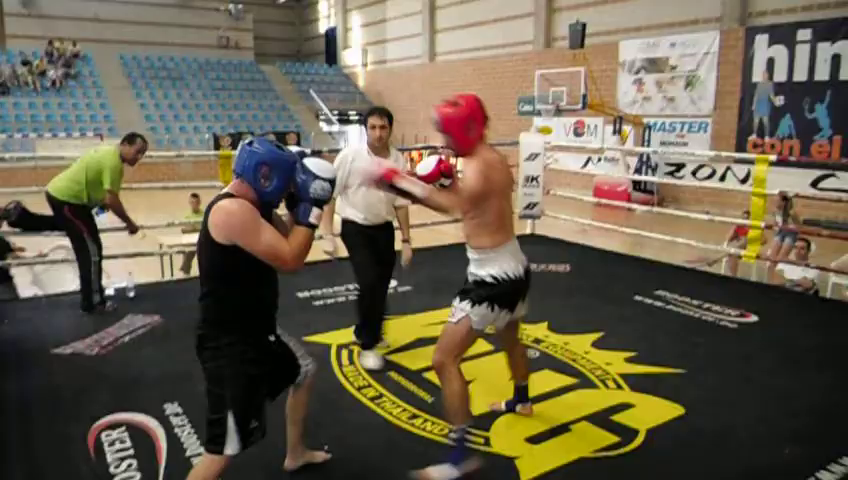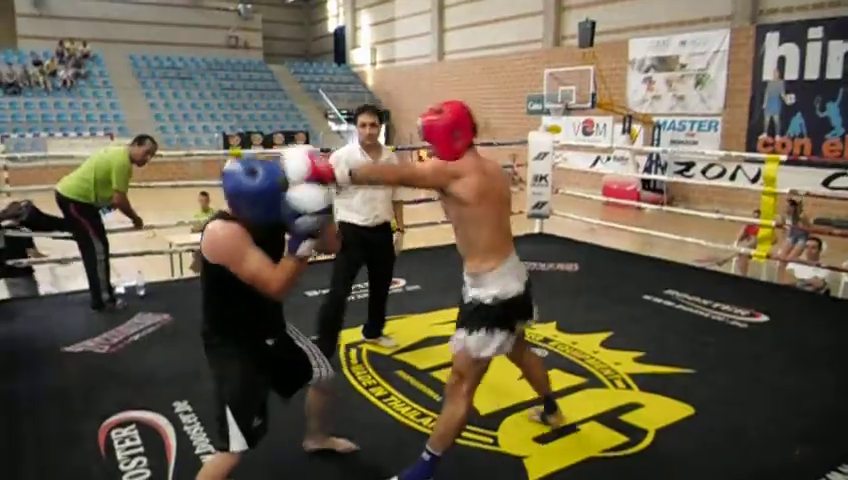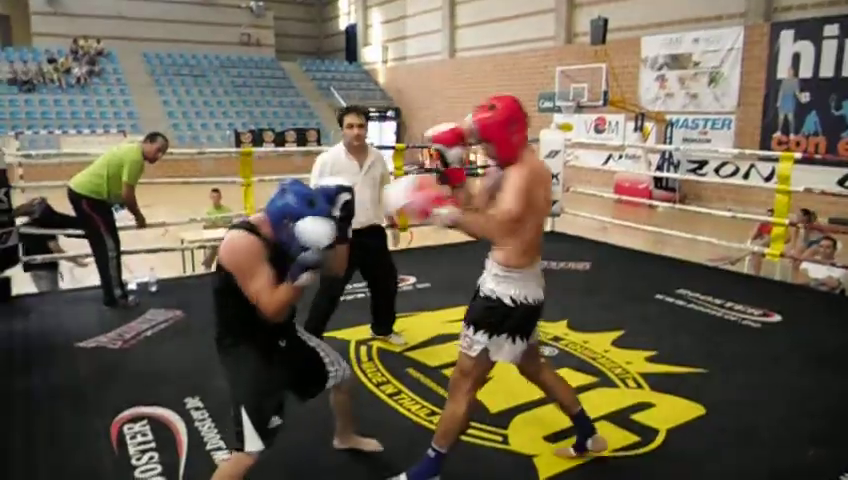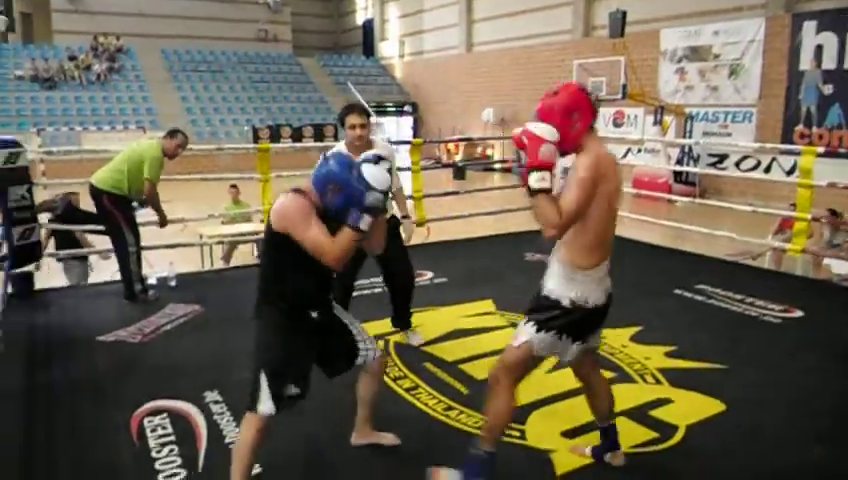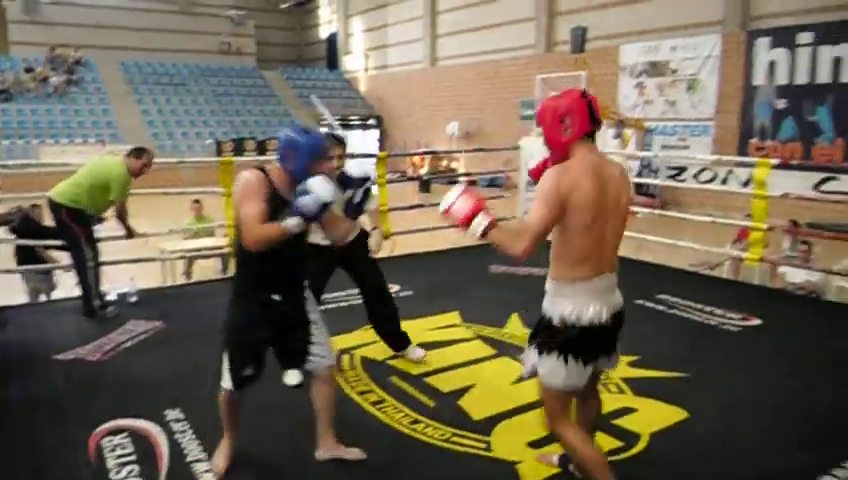
dt=0.2s
person 1, frame 1
left shoulder: (475, 166)
right shoulder: (497, 160)
left elbow: (455, 205)
left wrist: (403, 182)
right wrist: (445, 177)
left hip: (491, 276)
right hip: (514, 265)
left knee: (444, 358)
right knee: (509, 337)
right ankle: (520, 399)
person 1, frame 2
left shoulder: (450, 172)
right shoulder: (493, 169)
left elbow: (395, 173)
left wrist: (327, 170)
left hip: (491, 294)
right hip: (513, 281)
left knee: (460, 387)
right knee: (518, 349)
right ankle: (550, 410)
person 1, frame 3
left shoulder: (524, 175)
right shoulder: (524, 169)
left elbow: (489, 229)
right elbow: (475, 212)
left wrist: (437, 209)
right wrist: (454, 167)
left hip: (507, 294)
right hip: (521, 290)
left knee: (462, 384)
right knee: (533, 368)
right ankle: (588, 437)
person 1, frame 4
left shoulder: (588, 164)
right shoulder: (604, 160)
left elbow: (553, 226)
right elbow: (566, 214)
left wrist: (540, 170)
right wrist: (536, 164)
left hip: (566, 296)
right hip: (593, 290)
left knee: (502, 376)
right knee: (589, 369)
right ankle: (609, 446)
person 1, frame 5
left shoulder: (561, 178)
right shoulder: (619, 175)
left elbow: (521, 245)
left wrist: (475, 219)
left hip: (569, 309)
right hip: (608, 302)
left knee: (559, 418)
right knee: (585, 389)
person 2, frame 1
left shoulder: (252, 204)
right shoulder: (232, 211)
left elbow: (288, 242)
right elbow: (288, 260)
left wrist: (299, 203)
right wrist: (311, 206)
left hip: (258, 332)
right hip: (229, 345)
left knee: (304, 372)
right knee: (225, 447)
left ankle: (295, 452)
person 2, frame 2
left shoulder: (269, 211)
right shoulder: (222, 233)
left elbow: (329, 246)
right elbow: (277, 288)
right wrist: (303, 237)
left hip: (272, 331)
right hip: (233, 345)
left knee: (321, 373)
right knee: (235, 445)
left ankle: (316, 435)
person 2, frame 3
left shoulder: (286, 231)
right shoulder: (242, 244)
left elbow: (336, 270)
right elbow: (274, 311)
left wrist: (339, 228)
right wrist: (302, 266)
left hip: (283, 337)
right hip: (245, 347)
left knee: (342, 375)
right knee: (251, 447)
left ankle: (344, 436)
person 2, frame 4
left shoulder: (335, 207)
right shoulder: (292, 205)
left elbow: (373, 246)
right elbow: (334, 257)
left wrist: (377, 205)
right wrist: (364, 213)
left hip: (319, 308)
right hip: (281, 316)
left knee: (375, 358)
right knee: (264, 408)
left ankle: (362, 431)
person 2, frame 5
left shoulder: (307, 187)
right shoulder: (253, 181)
left elbow: (338, 235)
right elbow: (252, 241)
right wrist: (296, 217)
left hip: (294, 293)
right hip: (253, 295)
left knee: (323, 367)
right knee: (235, 380)
left ankle: (326, 444)
right ankle: (228, 440)
person 3, frame 1
left shoulder: (399, 161)
right shoulder: (350, 156)
left elbow: (401, 204)
right elbow: (331, 195)
left wrist: (406, 241)
right wrist: (327, 234)
left hip: (383, 229)
right hip: (355, 228)
left knee: (380, 285)
right knee: (369, 282)
left ankle: (366, 334)
right ankle: (368, 345)
person 3, frame 2
left shoulder: (391, 158)
right shoulder: (343, 157)
left elbow: (394, 197)
left wrist: (399, 228)
left hip: (381, 230)
right hip: (351, 231)
left knee: (380, 285)
right knee: (340, 289)
left ankle: (373, 332)
right ankle: (323, 350)
person 3, frame 3
left shoulder: (377, 158)
right shoulder: (328, 160)
left wrist: (392, 225)
left hip: (372, 233)
left knee: (387, 282)
right knee: (328, 295)
left ankle: (383, 328)
person 3, frame 4
left shoulder: (384, 152)
left elbow: (396, 187)
left wrist: (406, 216)
left hip: (384, 225)
left knee: (403, 276)
right knee: (342, 288)
left ankle: (403, 324)
person 3, frame 5
left shoulder: (354, 178)
left elbow: (367, 207)
left wrist: (375, 230)
left hip: (353, 241)
right hip: (318, 248)
left knee: (378, 290)
left ankle: (400, 344)
person 4, frame 1
left shoulder: (107, 153)
right shoulder: (113, 162)
right elbow: (111, 201)
right wrist: (130, 223)
left hip: (57, 192)
right hip: (68, 200)
right knee: (91, 251)
right ankle: (94, 303)
person 4, frame 2
left shoulder: (118, 153)
right shoulder: (123, 162)
right elbow: (119, 200)
left wrist: (107, 203)
right wrist: (135, 218)
left hip: (68, 192)
right hip: (76, 198)
right knee: (98, 249)
right ankle: (103, 300)
person 4, frame 3
left shoulder: (130, 150)
right shoulder: (135, 158)
right elbow: (127, 194)
right wrist: (139, 217)
left hip: (80, 189)
right hip: (88, 194)
right knee: (109, 246)
right ankle: (115, 297)
person 4, frame 4
left shoulder: (150, 145)
right shoulder: (155, 154)
right elbow: (150, 191)
left wrist: (137, 198)
right wrist: (161, 215)
left hip: (101, 185)
right hip: (108, 190)
right knee: (129, 241)
right ankle: (135, 291)
person 4, frame 5
left shoulder: (114, 161)
right shoulder: (121, 174)
right elbow: (120, 210)
left wrist: (94, 215)
right wrist: (128, 229)
left hip: (59, 198)
right hip: (67, 205)
right knee: (87, 256)
right ankle: (94, 307)
